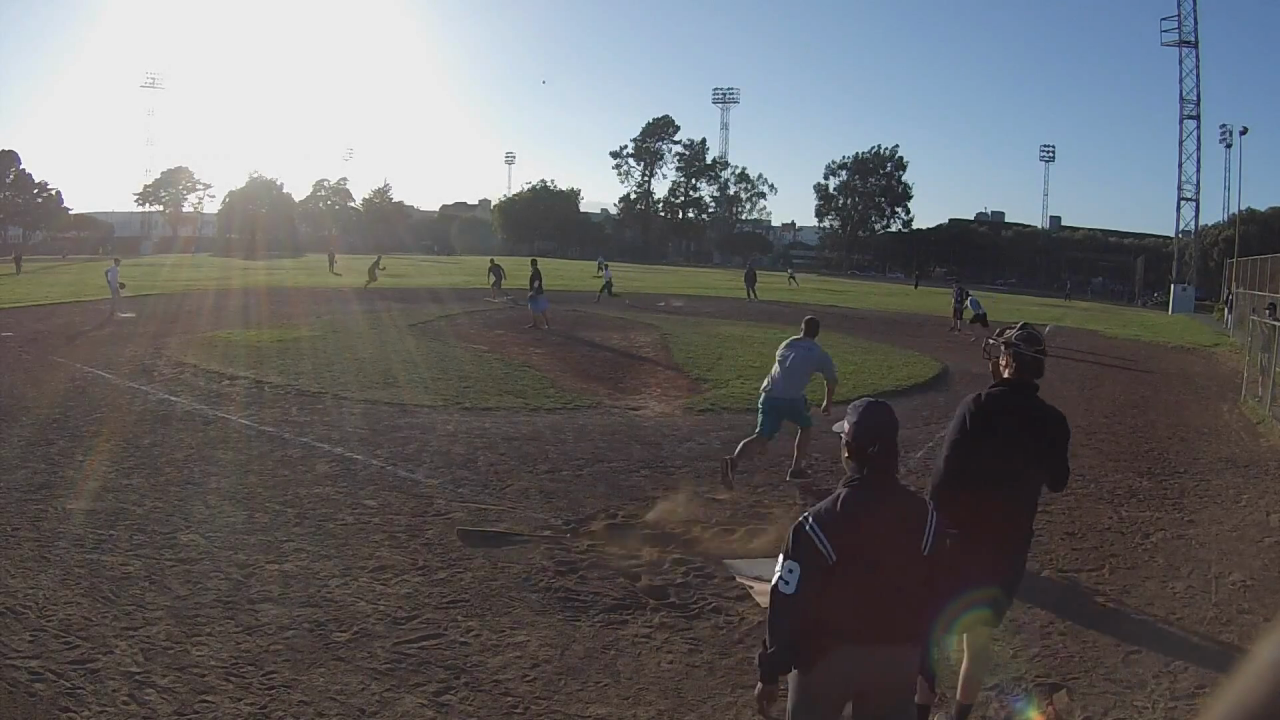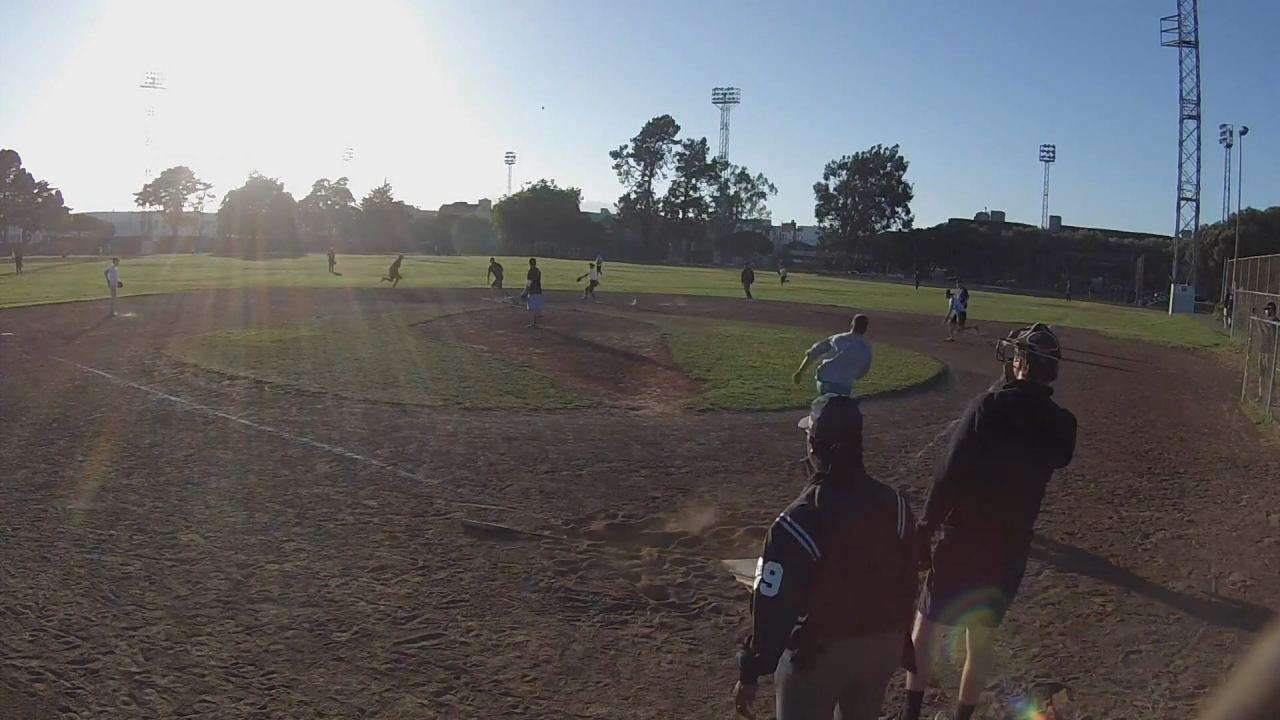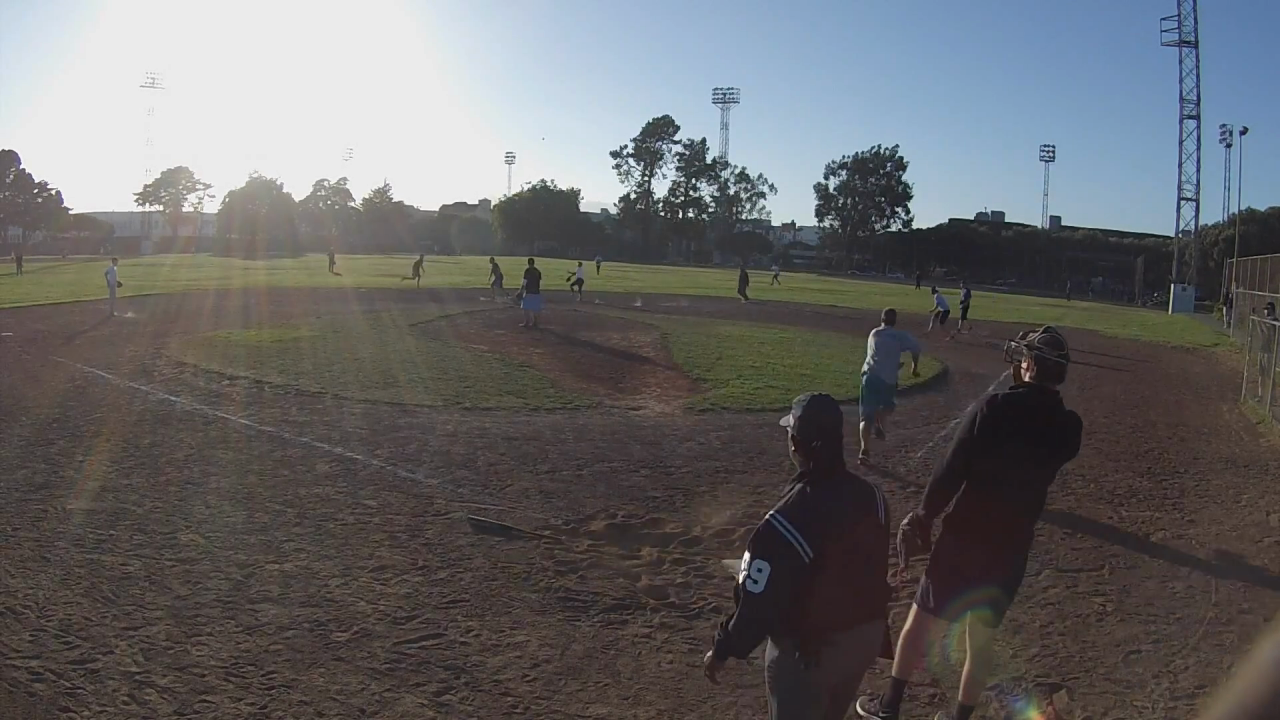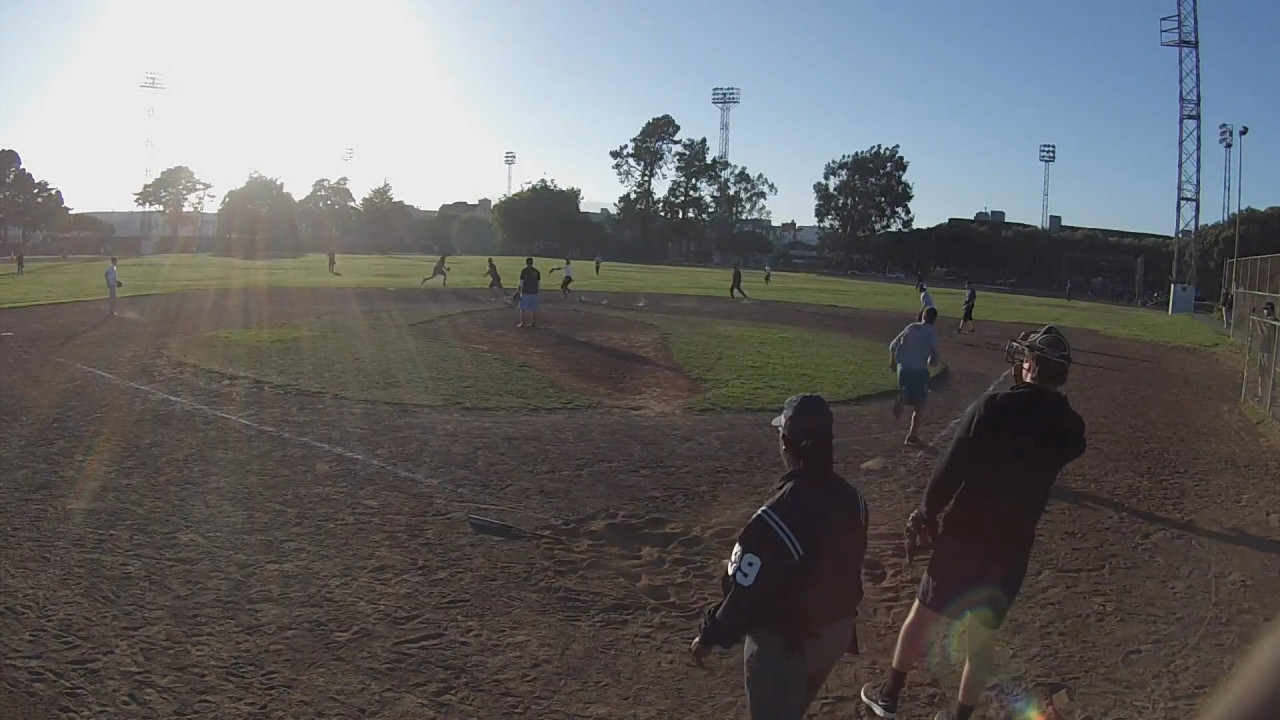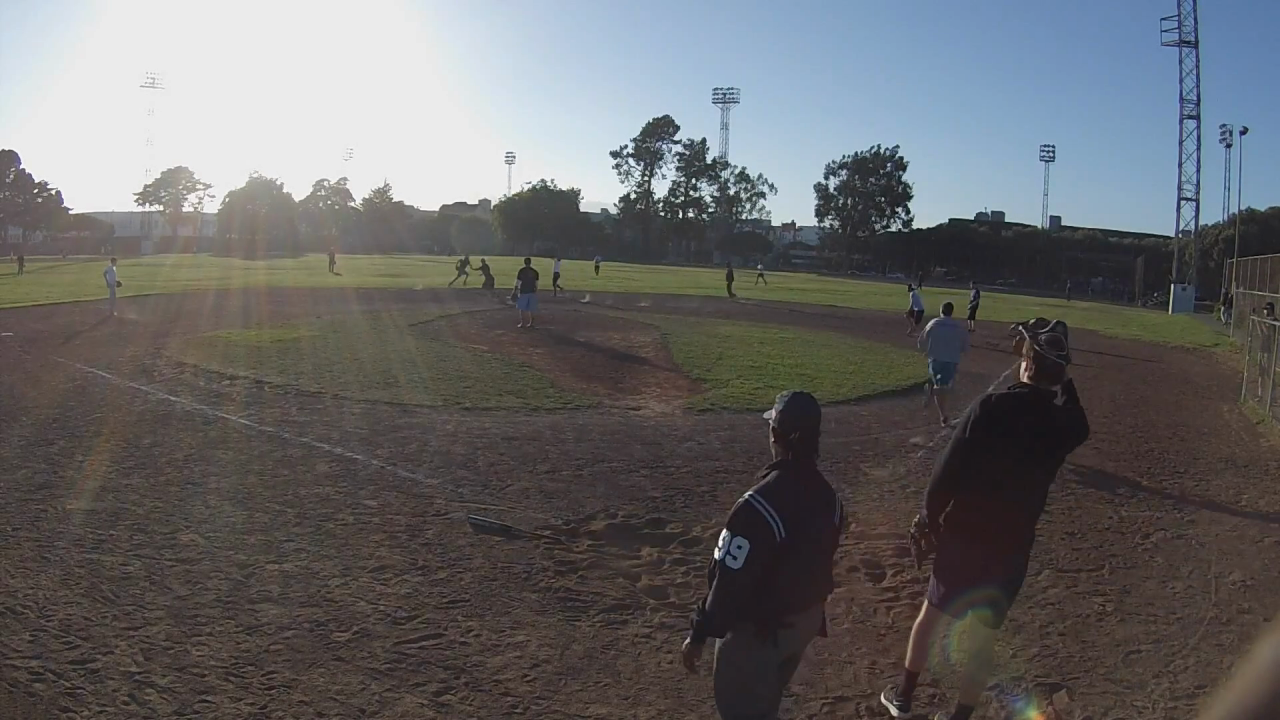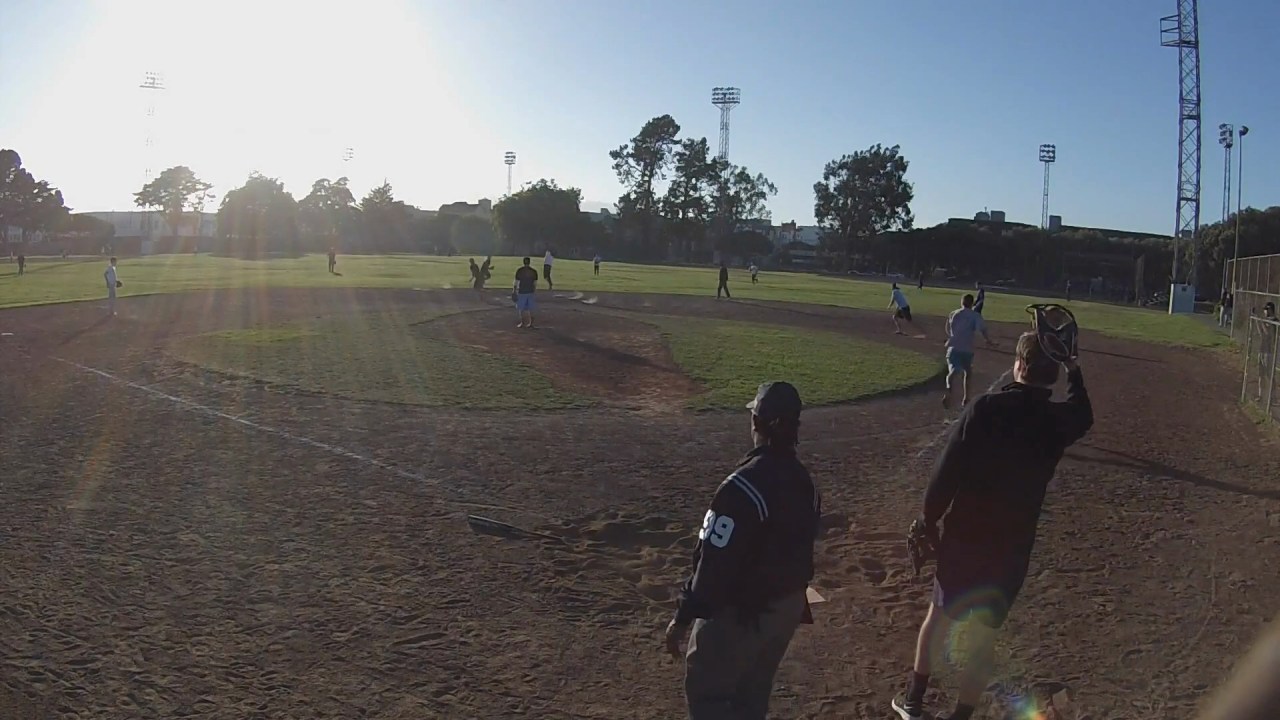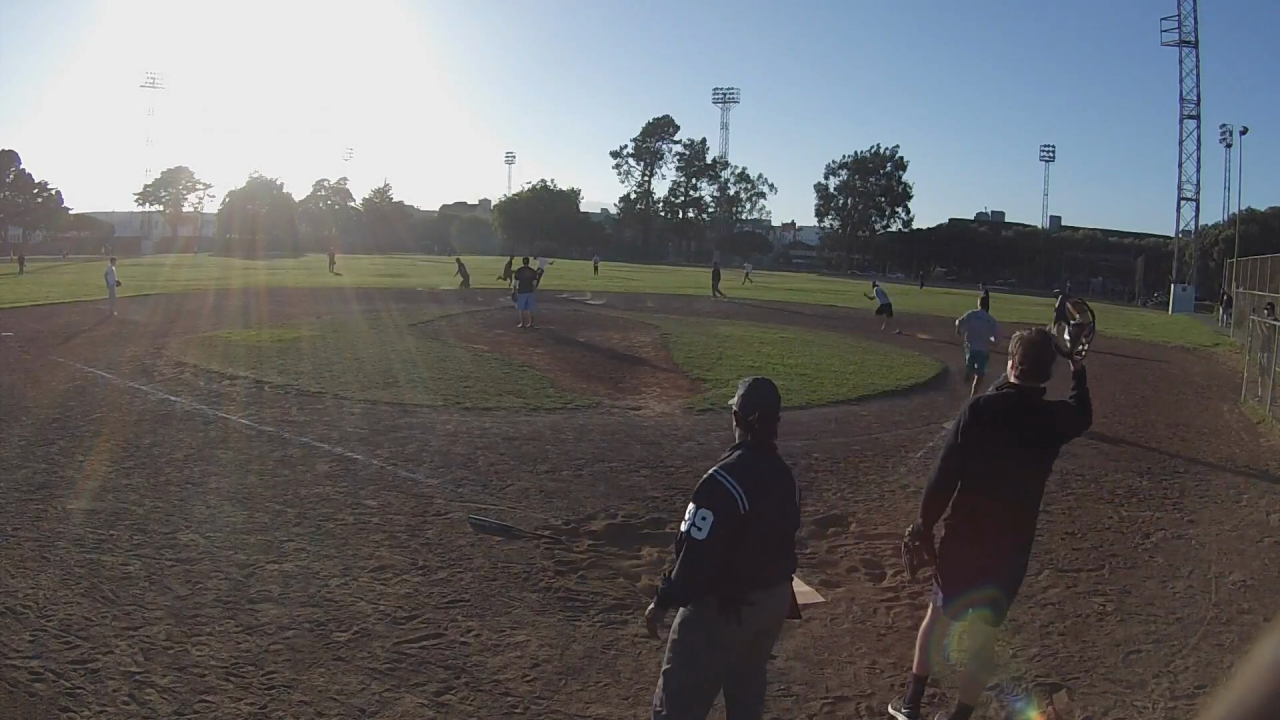
dt=0.2s
person 1, frame 1
left shoulder: (979, 408)
right shoulder: (1053, 421)
left elbow: (946, 475)
right elbow: (1058, 481)
left hip: (963, 538)
right hip: (1011, 544)
right knee: (979, 637)
person 1, frame 2
left shoulder: (989, 407)
right shoulder: (1062, 423)
left elbow: (951, 473)
left wrist: (927, 524)
left hip: (964, 537)
right hip: (1012, 544)
left knee: (928, 625)
right knee: (981, 637)
person 1, frame 3
left shoulder: (994, 407)
right shoulder: (1068, 426)
left elbow: (952, 468)
left wrist: (924, 515)
right wrist: (1039, 397)
left hip: (965, 534)
right hip: (1012, 545)
left knee: (924, 618)
right knee: (981, 637)
person 1, frame 4
left shoulder: (993, 407)
right shoulder: (1068, 425)
left elbow: (952, 466)
left wrist: (927, 511)
right wrist: (1053, 395)
left hip: (964, 533)
right hip: (1012, 545)
left knee: (923, 614)
right knee: (981, 637)
person 1, frame 5
left shoulder: (990, 406)
right shoulder: (1062, 424)
left elbow: (949, 468)
left wrist: (930, 515)
right wrist: (1063, 382)
left hip: (963, 533)
right hip: (1012, 544)
left knee: (933, 613)
right knee: (982, 636)
person 1, frame 6
left shoulder: (985, 409)
right shoulder: (1057, 421)
left elbow: (947, 471)
right elbow: (1082, 414)
left wrist: (927, 518)
right wrist: (1072, 369)
left hip: (964, 534)
right hip: (1012, 544)
left knee: (939, 615)
right knee: (983, 636)
person 1, frame 7
left shoulder: (978, 409)
right shoulder: (1054, 419)
left elbow: (945, 473)
right elbow: (1082, 413)
left wrist: (924, 524)
right wrist: (1079, 370)
left hip: (964, 534)
right hip: (1012, 543)
left knee: (938, 615)
right knee: (982, 636)
person 2, frame 1
left shoulder: (821, 523)
right shoulder: (924, 515)
left elbow: (793, 608)
right elbow: (934, 596)
left wrist: (769, 671)
right wrist: (919, 646)
left hip: (828, 657)
right hip: (899, 655)
person 2, frame 2
left shoulder: (798, 522)
right shoulder: (894, 504)
left elbow: (773, 606)
right elbow: (907, 583)
left wrist: (750, 672)
right wrist: (895, 637)
left hip: (818, 653)
right hip: (882, 645)
person 2, frame 3
left shoulder: (787, 521)
right shoulder: (871, 497)
left elbow: (758, 601)
right elbow: (876, 570)
left wrist: (723, 649)
left hip: (806, 649)
right hip: (866, 635)
person 2, frame 4
left shoulder: (777, 518)
right shoulder: (851, 499)
left elbow: (746, 593)
left wrist: (710, 636)
left hip: (784, 641)
right hip: (837, 630)
person 2, frame 5
left shoulder: (760, 502)
right shoulder: (828, 496)
left elbow: (731, 579)
left wrist: (699, 633)
left hip: (757, 628)
right hip: (806, 618)
person 2, frame 6
left shoulder: (743, 485)
right shoulder: (804, 483)
left elbow: (716, 561)
left wrist: (684, 615)
left hip: (738, 612)
right hip: (788, 604)
person 2, frame 7
left shoulder: (723, 479)
right shoulder: (784, 477)
left elbow: (697, 553)
left wrist: (664, 600)
left hip: (721, 605)
right hip: (773, 599)
right knee: (748, 692)
